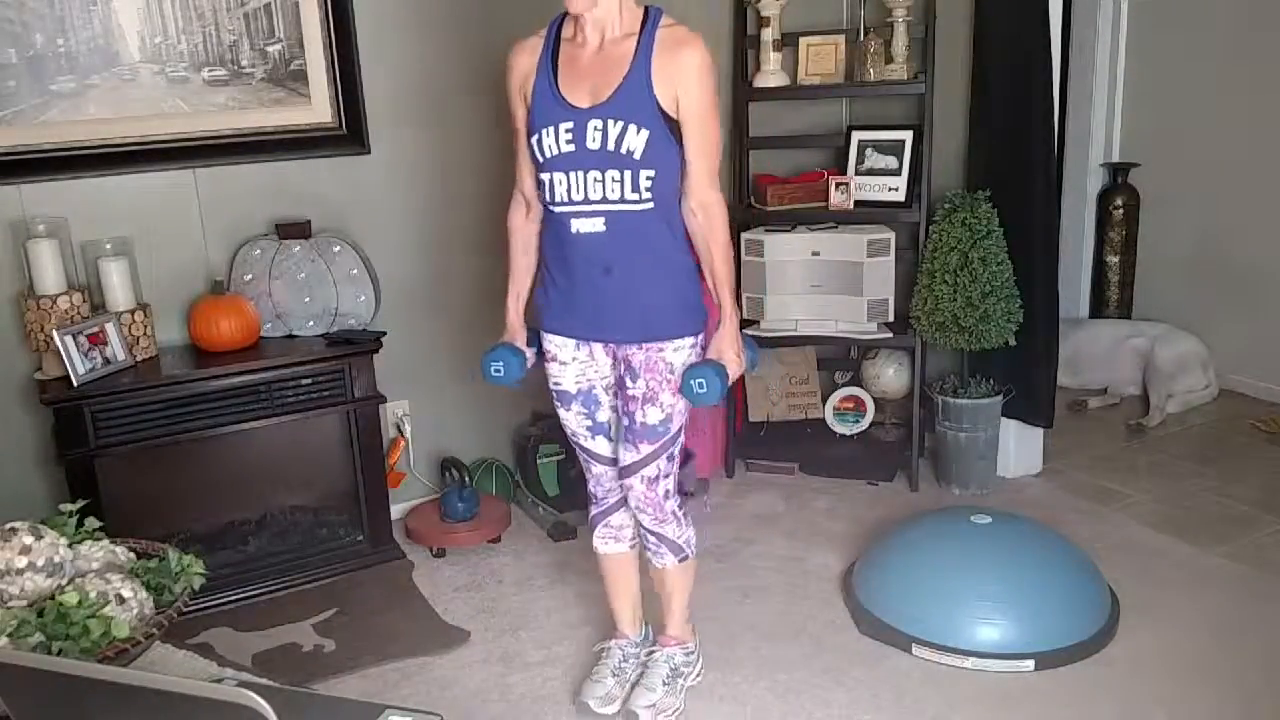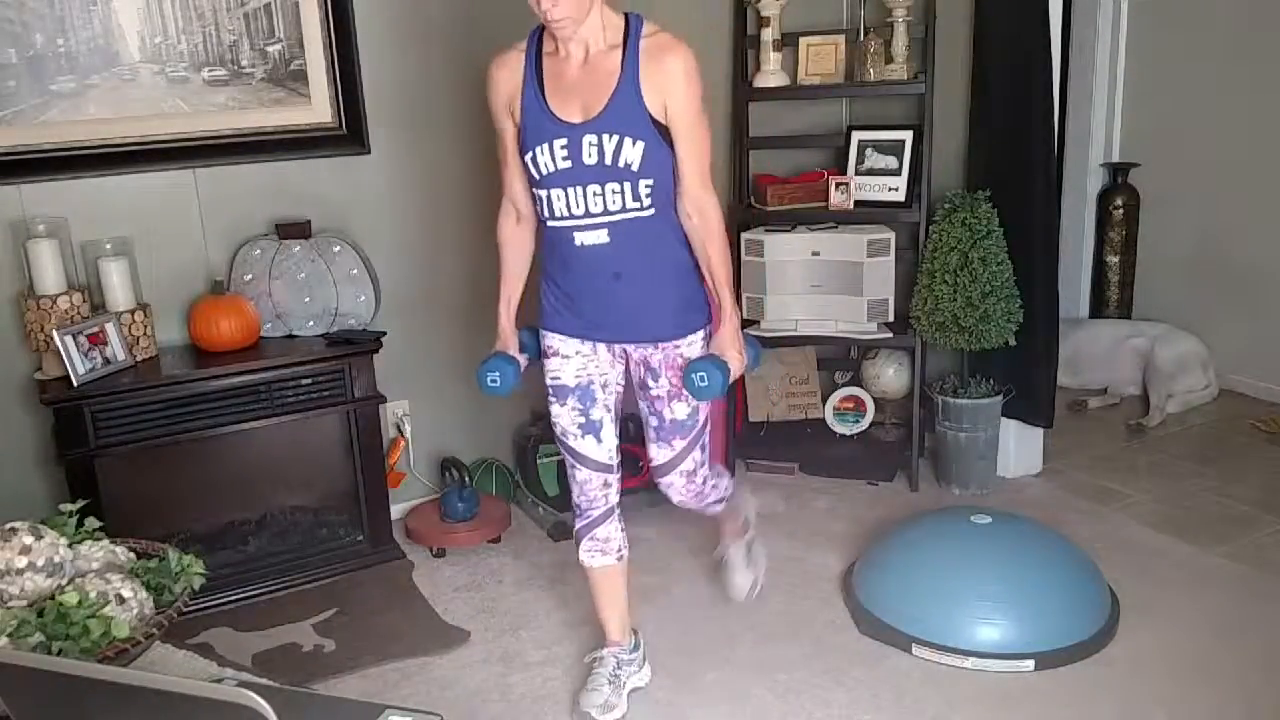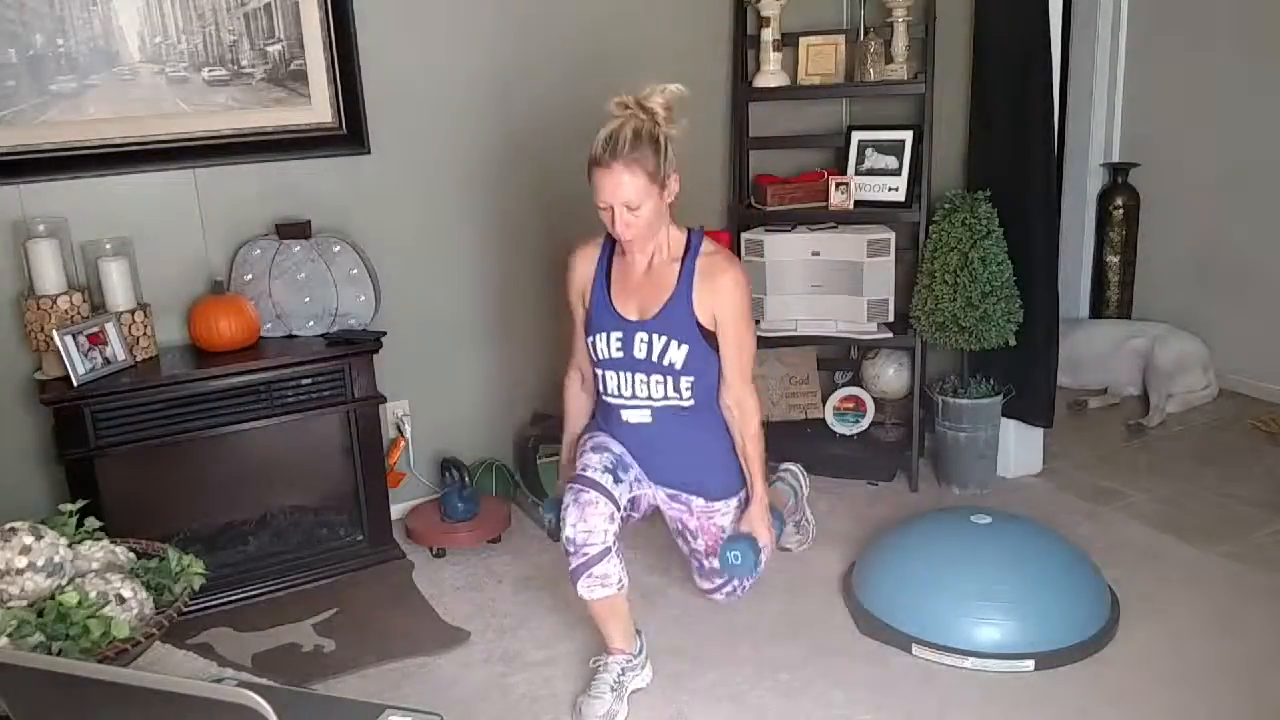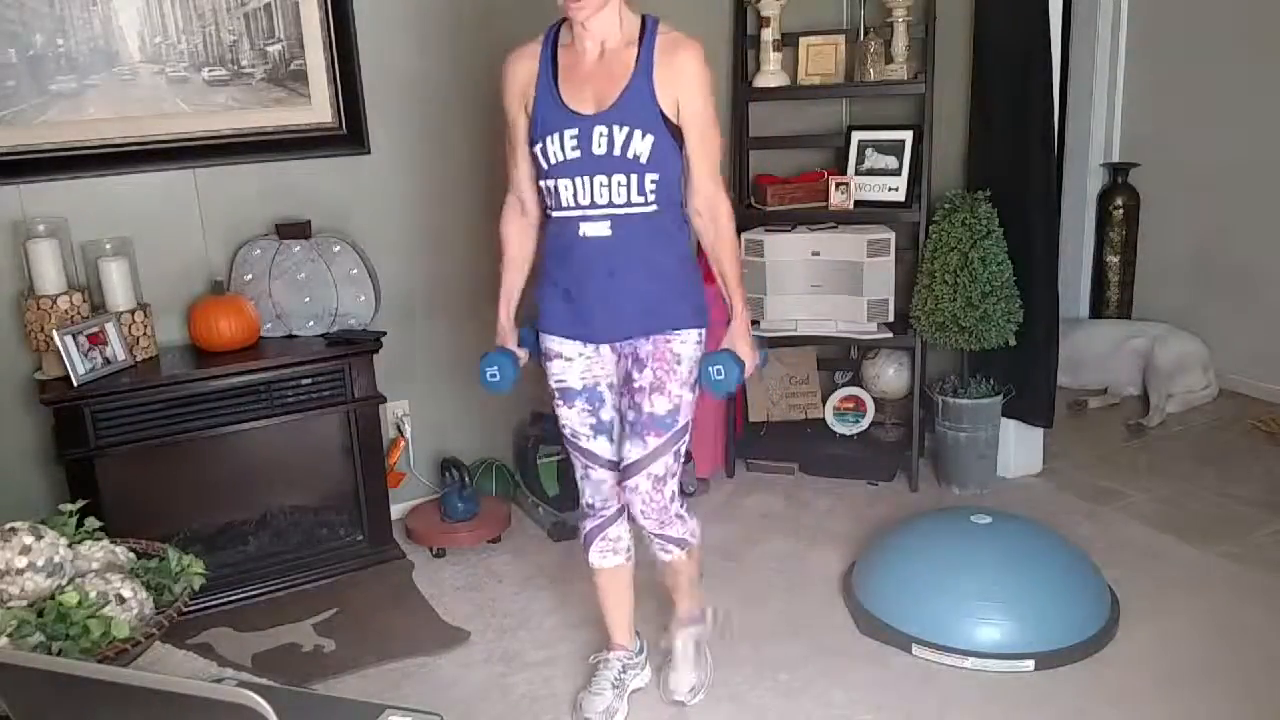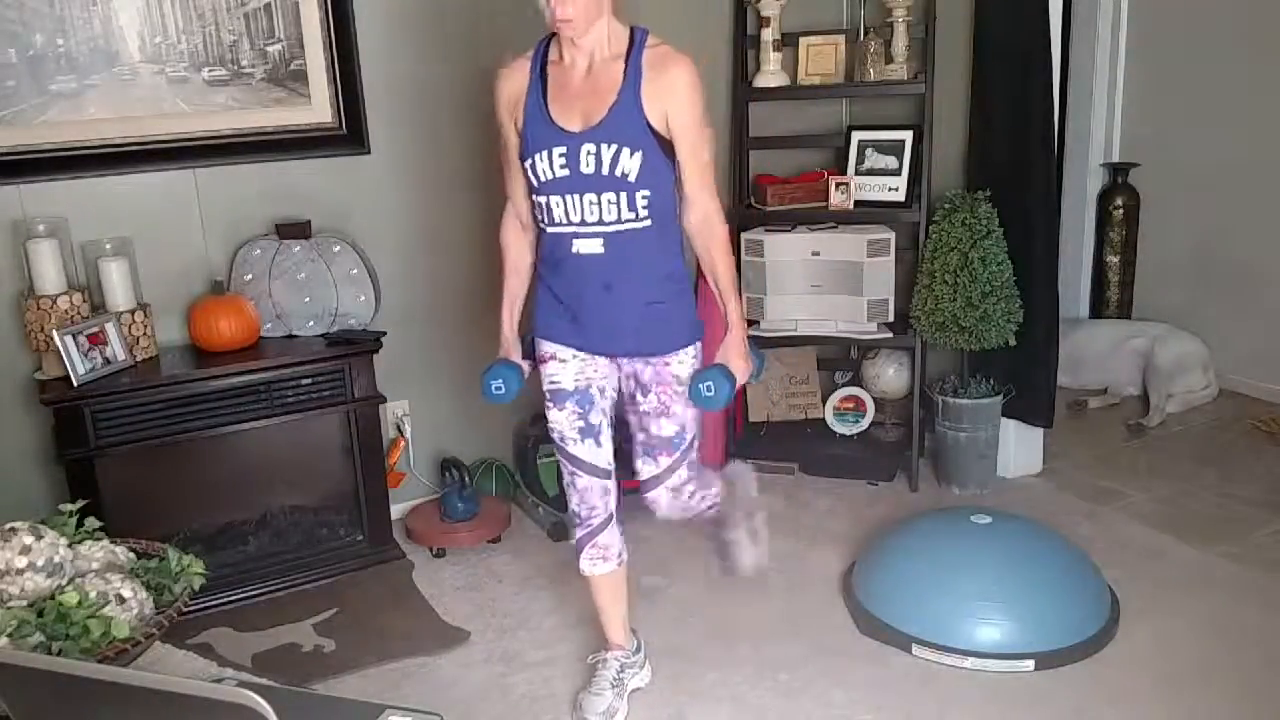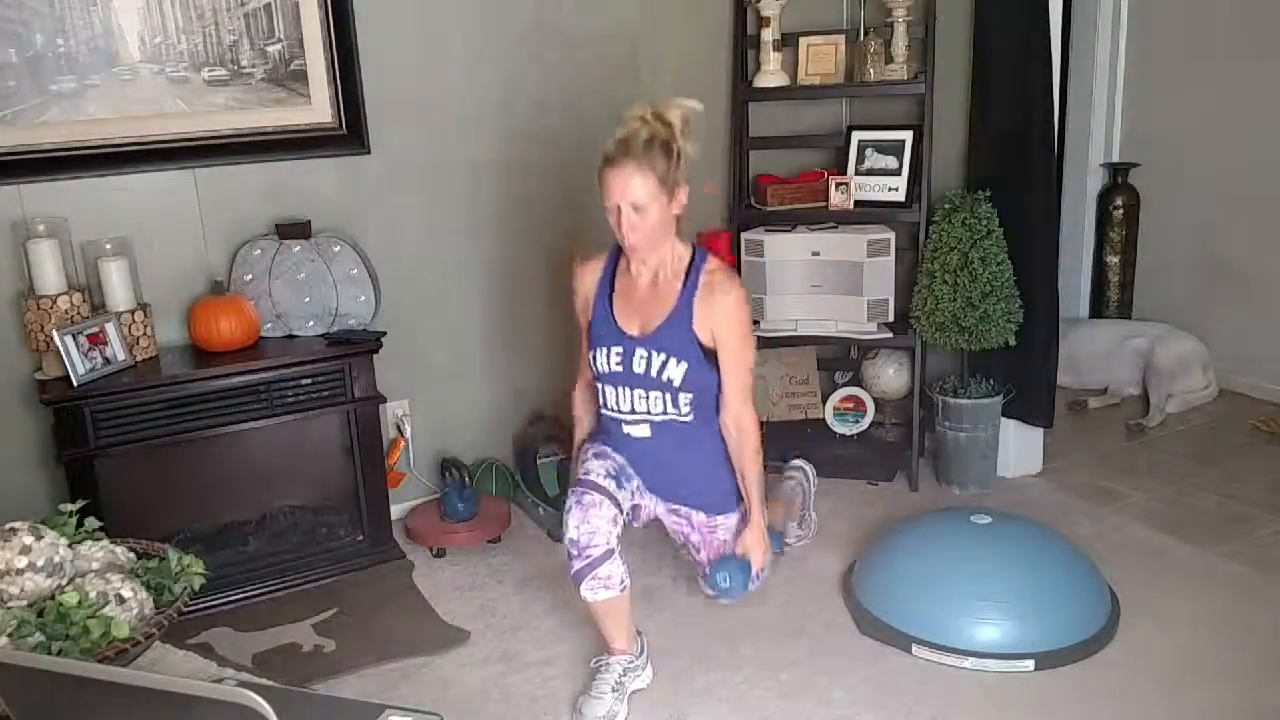
dt=0.2s
person 1, frame 1
right shoulder: (530, 59)
left elbow: (703, 199)
right elbow: (528, 200)
left wrist: (729, 321)
right wrist: (514, 310)
left hip: (660, 320)
right hip: (569, 323)
left knee: (650, 488)
right knee: (603, 482)
left ankle: (677, 646)
right ankle: (626, 637)
person 1, frame 2
left shoulder: (662, 59)
right shoulder: (511, 74)
left elbow: (697, 201)
right elbow: (518, 210)
left wrist: (729, 318)
right wrist: (505, 318)
left hip: (666, 318)
right hip: (572, 326)
left knee: (683, 478)
right knee: (591, 488)
left ankle: (736, 523)
right ankle: (619, 648)
person 1, frame 3
left shoulder: (716, 275)
right shoulder: (586, 266)
left elbow: (738, 392)
right elbow: (582, 372)
left wrist: (757, 498)
right wrist: (566, 460)
left hip: (699, 460)
right hip: (617, 443)
left knee: (720, 579)
right knee: (582, 525)
left ankle: (785, 489)
right ankle: (623, 657)
person 1, frame 4
left shoulder: (675, 58)
right shoulder: (529, 72)
left elbow: (708, 196)
right elbow: (525, 200)
left wrist: (739, 313)
right wrist: (507, 320)
left hip: (662, 323)
right hip: (569, 329)
left knee: (650, 493)
right knee: (599, 493)
left ankle: (690, 616)
right ankle: (621, 652)
person 1, frame 5
left shoulder: (665, 73)
right shoulder: (517, 83)
left elbow: (702, 211)
right elbow: (520, 218)
left wrist: (734, 326)
right wrist: (508, 330)
left hip: (658, 329)
right hip: (567, 332)
left knee: (667, 492)
right knee: (588, 498)
left ankle: (731, 496)
right ankle: (621, 653)
person 1, frame 6
left shoulder: (716, 293)
right shoulder: (590, 278)
left elbow: (738, 410)
right elbow: (588, 384)
left wrist: (756, 515)
right wrist: (573, 467)
left hip: (698, 473)
right hip: (617, 452)
right knee: (584, 529)
left ankle: (795, 487)
right ankle: (624, 658)
